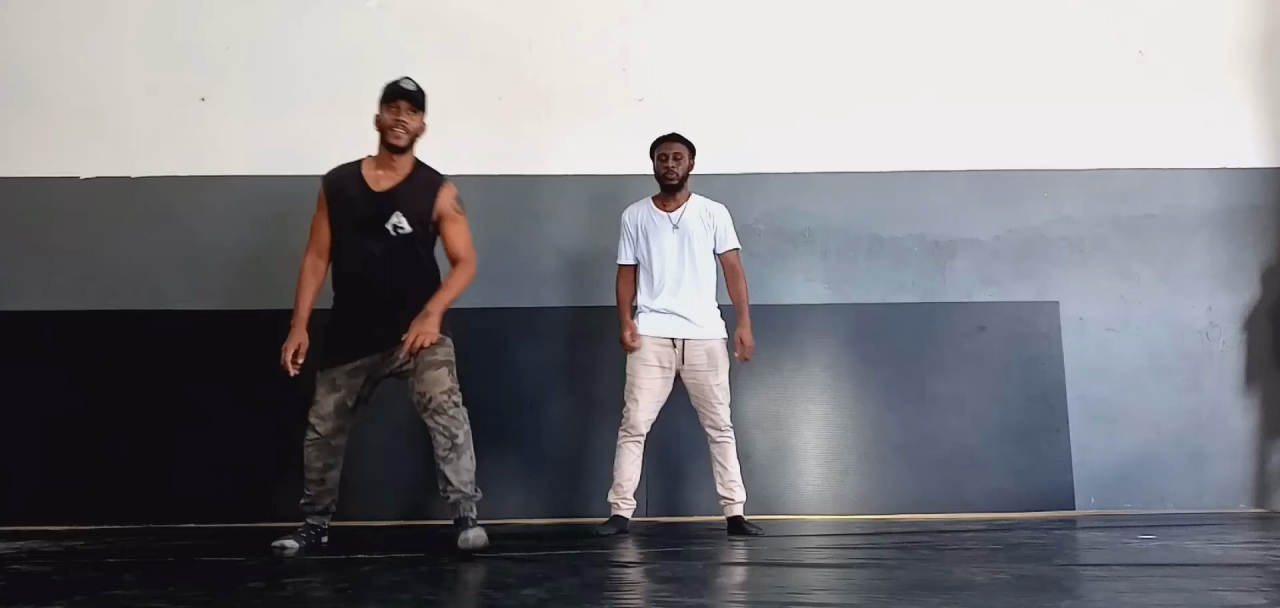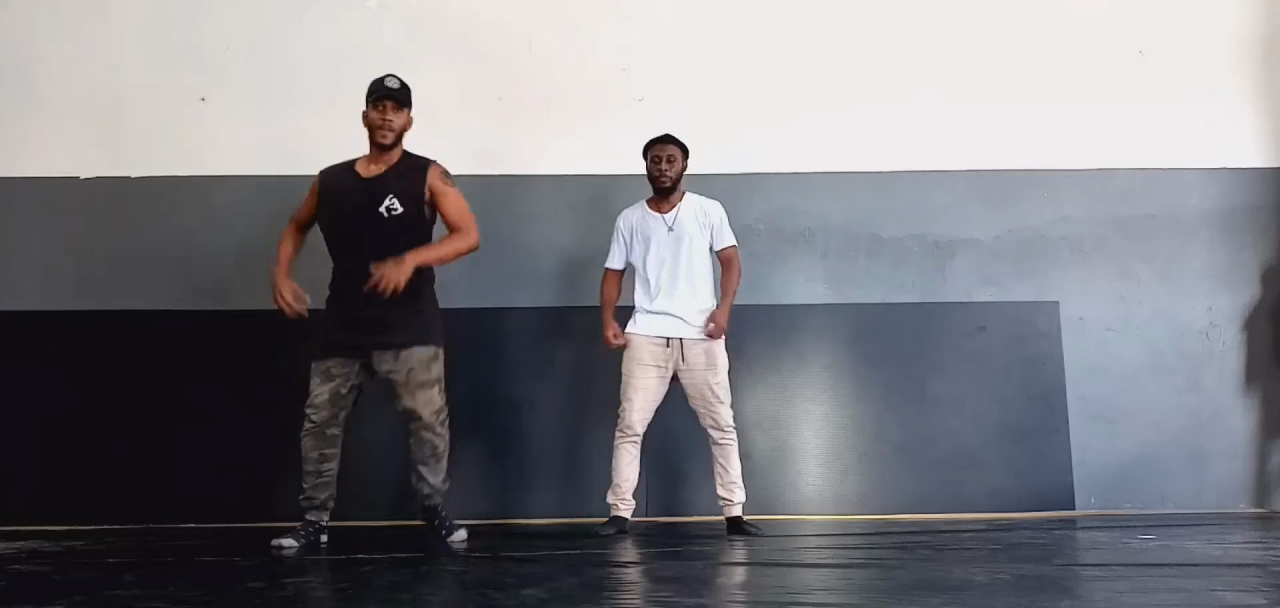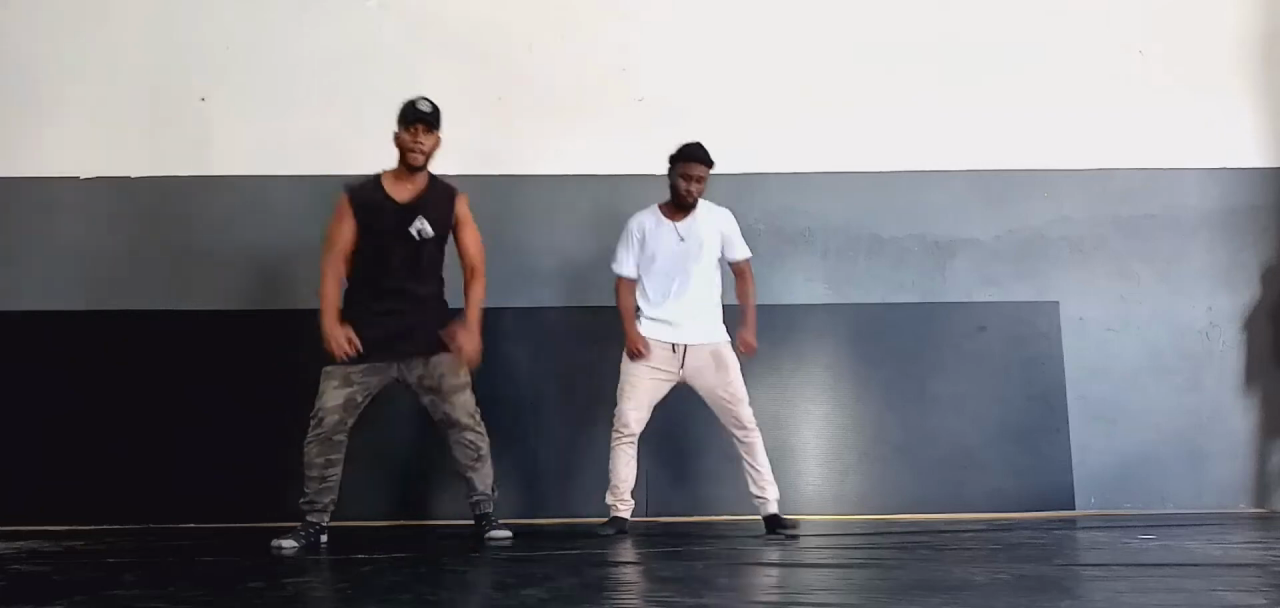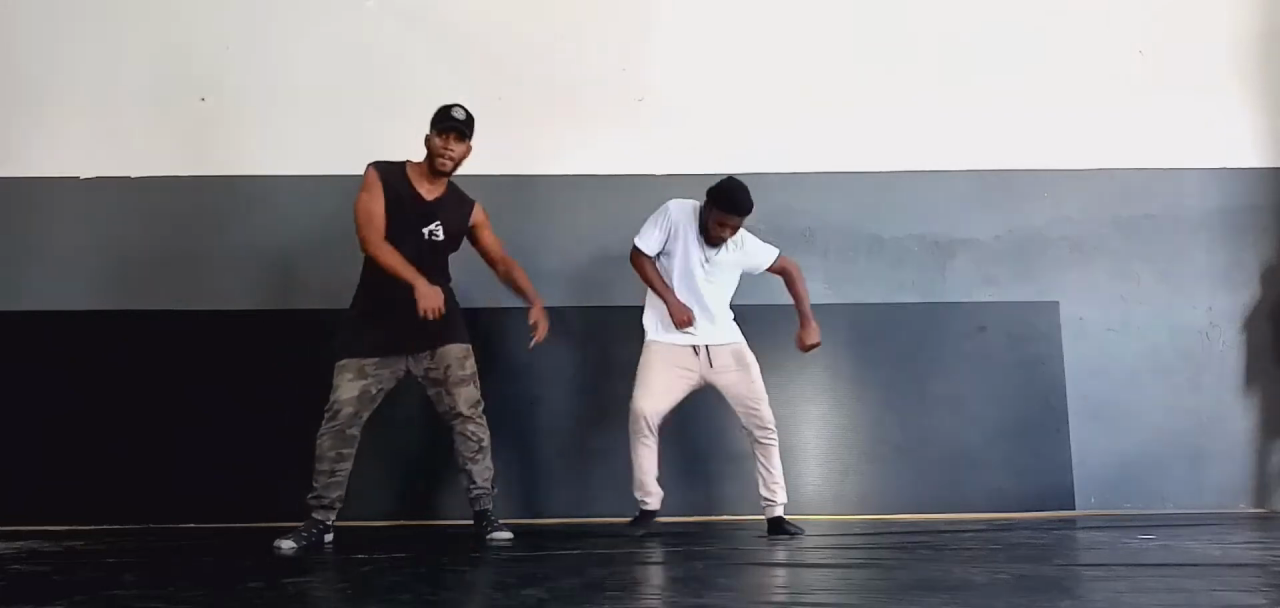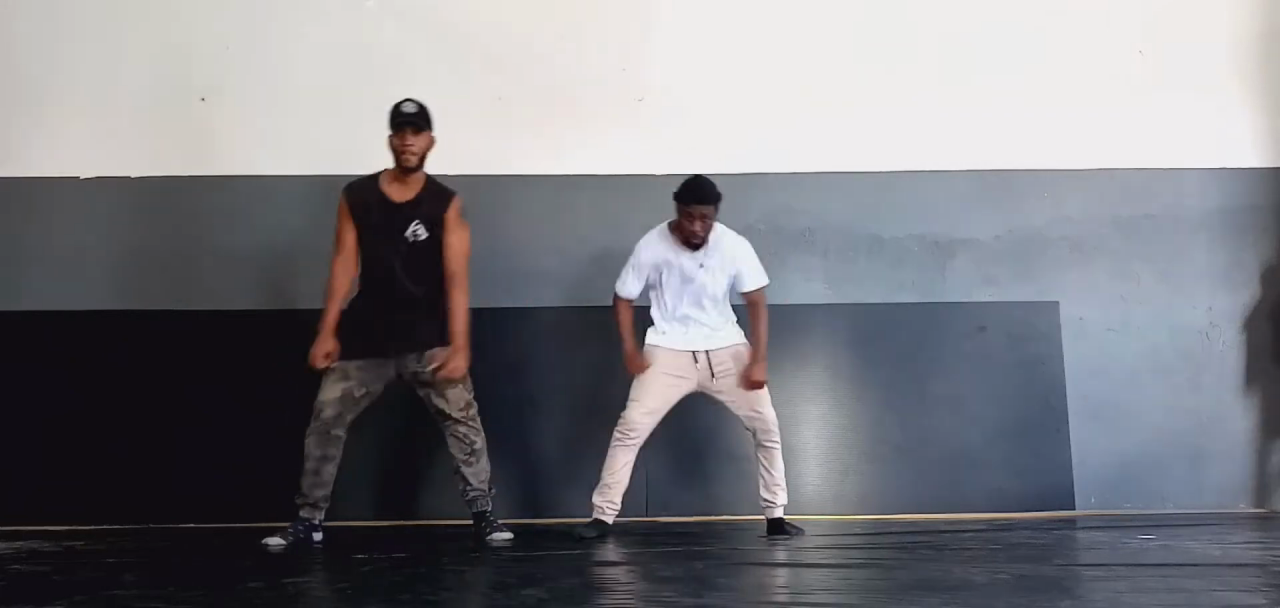
dt=0.3s
person 1, frame 1
left shoulder: (438, 191)
right shoulder: (337, 184)
left elbow: (465, 262)
right elbow: (317, 257)
left wrist: (433, 314)
right wrist: (299, 325)
left hip: (415, 326)
right hip: (350, 332)
left knee: (443, 405)
right knee: (323, 428)
left ankle: (466, 516)
right ankle: (315, 524)
person 1, frame 2
left shoulder: (428, 174)
right shoulder: (331, 180)
left elbow: (468, 234)
right elbow: (295, 228)
left wrist: (410, 259)
right wrist: (280, 273)
left hip: (408, 320)
right hip: (344, 322)
left knee: (426, 412)
right knee: (320, 419)
left ankle: (434, 508)
right ankle: (314, 522)
person 1, frame 3
left shoulder: (452, 201)
right shoulder: (357, 197)
left elbow: (475, 268)
right elbow: (335, 260)
left wrist: (471, 326)
right wrist: (329, 321)
left hip: (431, 335)
right hip: (366, 331)
left knee: (465, 420)
right knee: (327, 424)
left ankle: (484, 512)
right ankle: (314, 523)
person 1, frame 4
left shoulder: (467, 208)
right shoulder: (380, 177)
left elbow: (500, 260)
right elbow: (372, 240)
left wrist: (535, 301)
right wrist: (418, 283)
left hip: (441, 327)
right hip: (375, 325)
left knee: (470, 415)
right knee: (341, 419)
left ankle: (485, 513)
right ankle: (319, 521)
person 1, frame 5
left shoulder: (446, 202)
right shoulder: (356, 195)
left elbow: (457, 277)
right elbow: (344, 266)
left wrist: (460, 345)
right wrist: (326, 331)
left hip: (426, 325)
right hip: (367, 329)
left knee: (462, 416)
right knee: (327, 417)
left ankle: (483, 513)
right ankle: (309, 520)
person 2, frame 1
left shoulder: (714, 213)
right shoulder: (635, 215)
left elbow: (733, 268)
right elbow: (627, 272)
left wrist: (744, 322)
right wrist: (626, 322)
left hip: (705, 336)
right hip: (651, 336)
left knee: (719, 425)
right knee: (635, 423)
left ankle: (734, 512)
right ankle: (621, 511)
person 2, frame 2
left shoulder: (708, 210)
right shoulder: (629, 219)
left elbow: (731, 262)
right elbow: (613, 273)
left wrist: (723, 308)
right wrist: (608, 319)
left hip: (700, 336)
right hip: (647, 336)
left knee: (721, 425)
right knee: (630, 423)
left ankle: (733, 513)
right ankle: (620, 512)
person 2, frame 3
left shoulder: (720, 219)
right shoulder: (641, 224)
left elbow: (743, 271)
right elbow: (624, 281)
left wrist: (748, 326)
right wrist: (630, 331)
left hip: (707, 343)
right hip: (652, 340)
left knee: (743, 422)
right knee: (625, 423)
left ankle: (770, 510)
right ankle: (619, 513)
person 2, frame 4
left shoulder: (744, 244)
right shoulder: (674, 213)
left elbow: (789, 268)
right elbow: (639, 255)
left wrist: (808, 321)
right wrist: (671, 302)
left hip: (725, 344)
right hip: (670, 342)
left knee: (763, 423)
right knee: (643, 411)
left ankle: (775, 513)
right ankle: (648, 505)
person 2, frame 5
left shoulder: (734, 244)
right shoulder: (651, 246)
left elbow: (756, 302)
right elbow: (624, 299)
left wrist: (758, 360)
right wrist: (630, 351)
left hip: (726, 349)
right hip: (669, 350)
left knee: (766, 424)
right knee: (631, 427)
left ankle: (775, 514)
right ankle: (602, 515)
